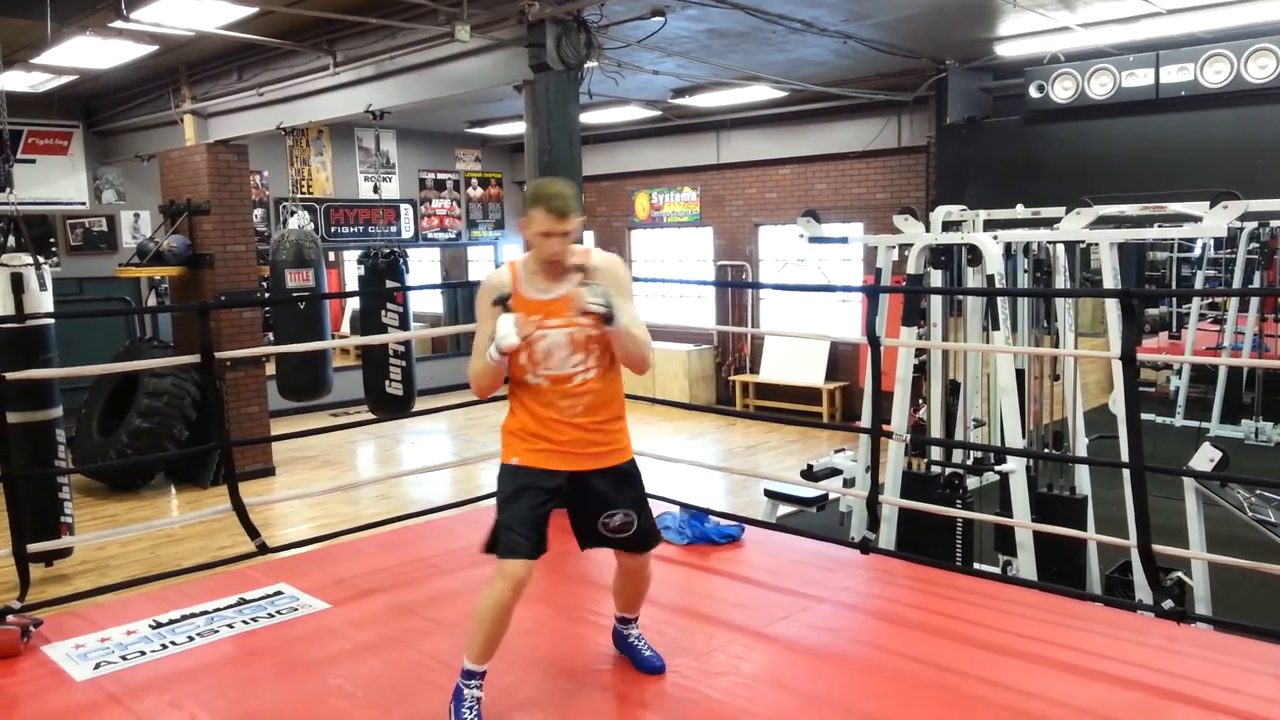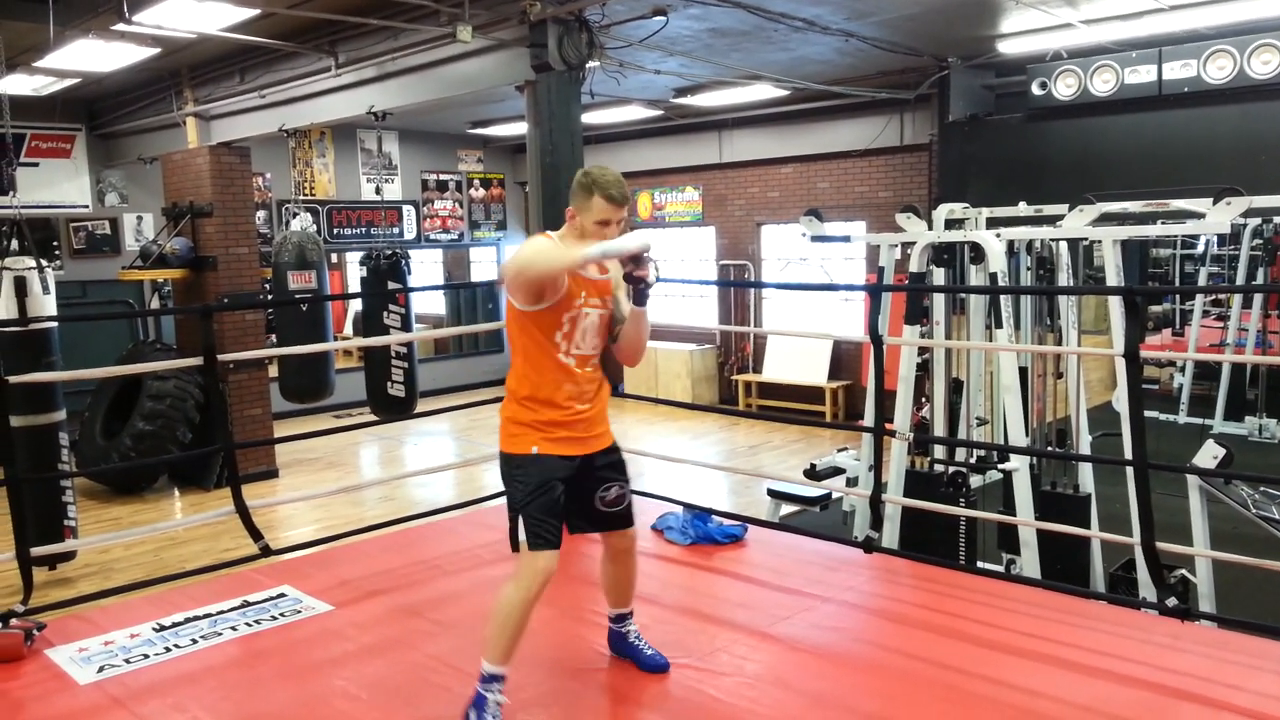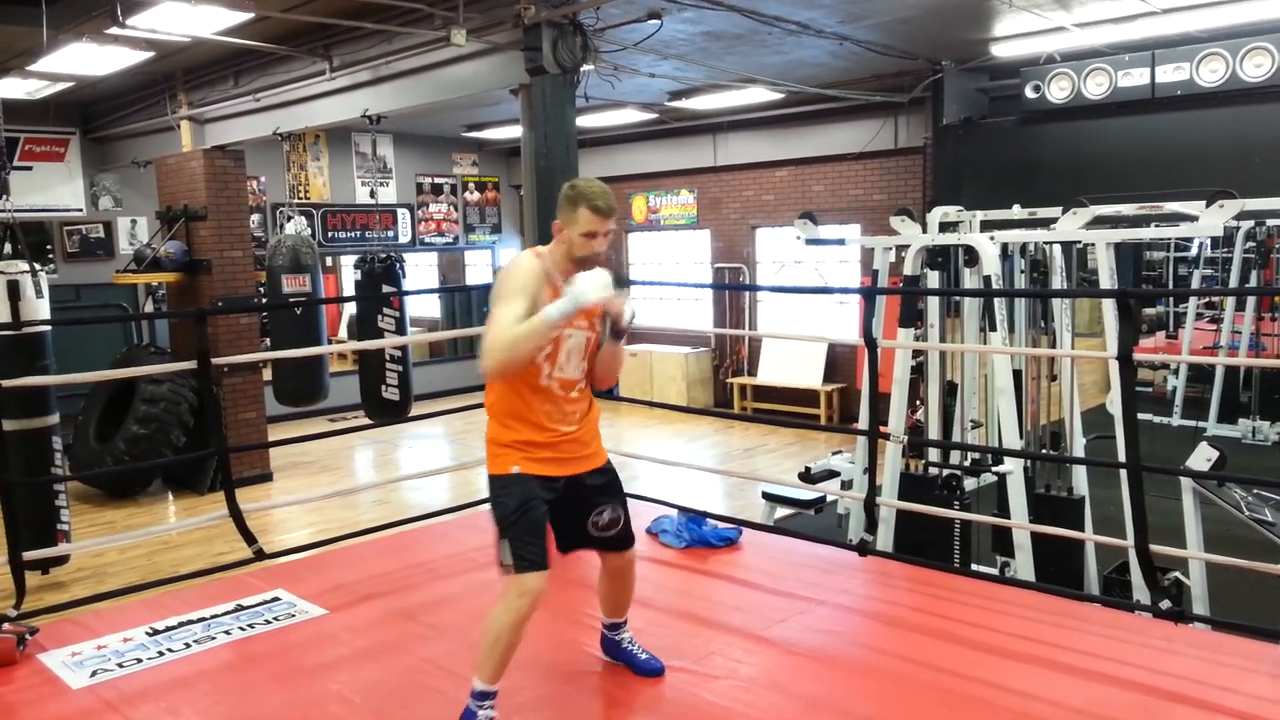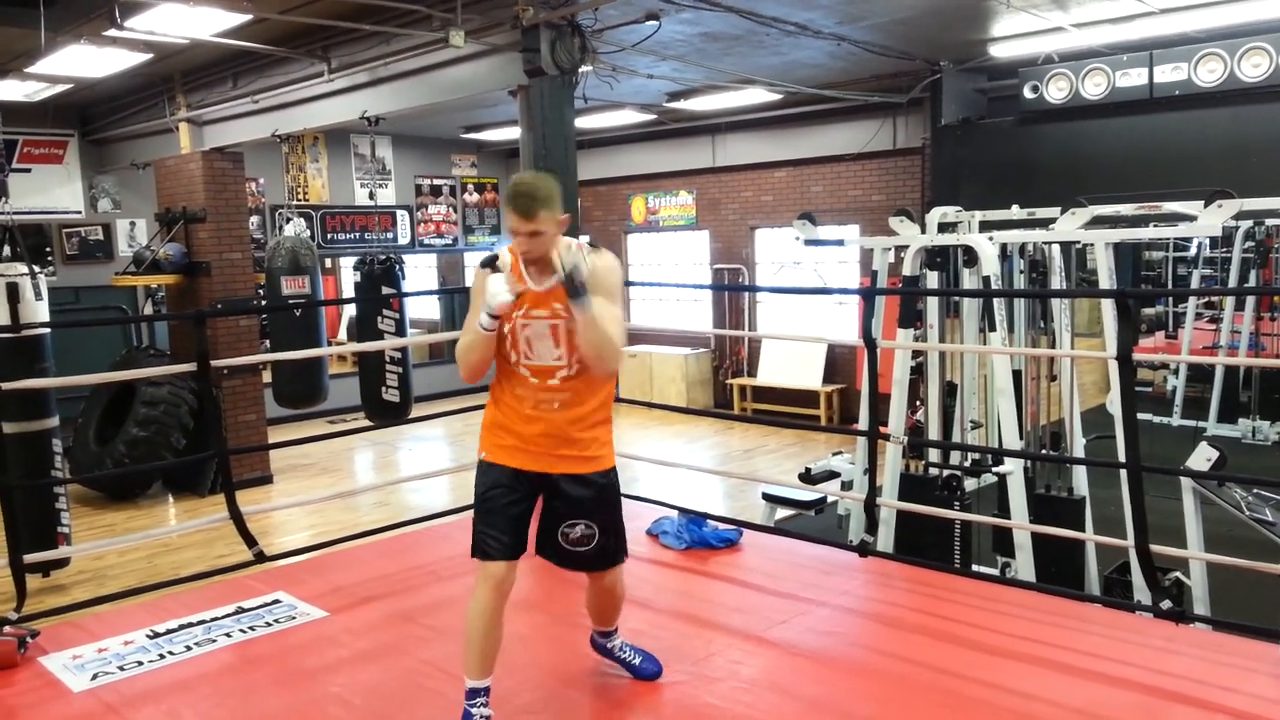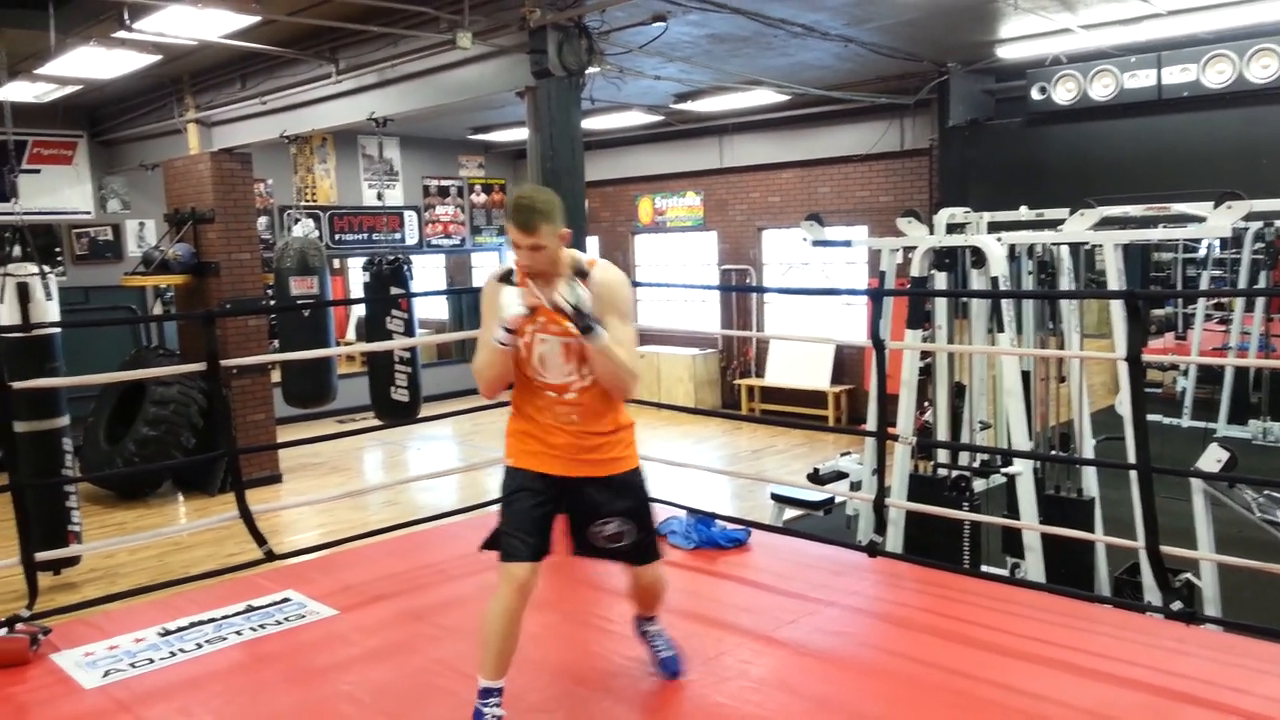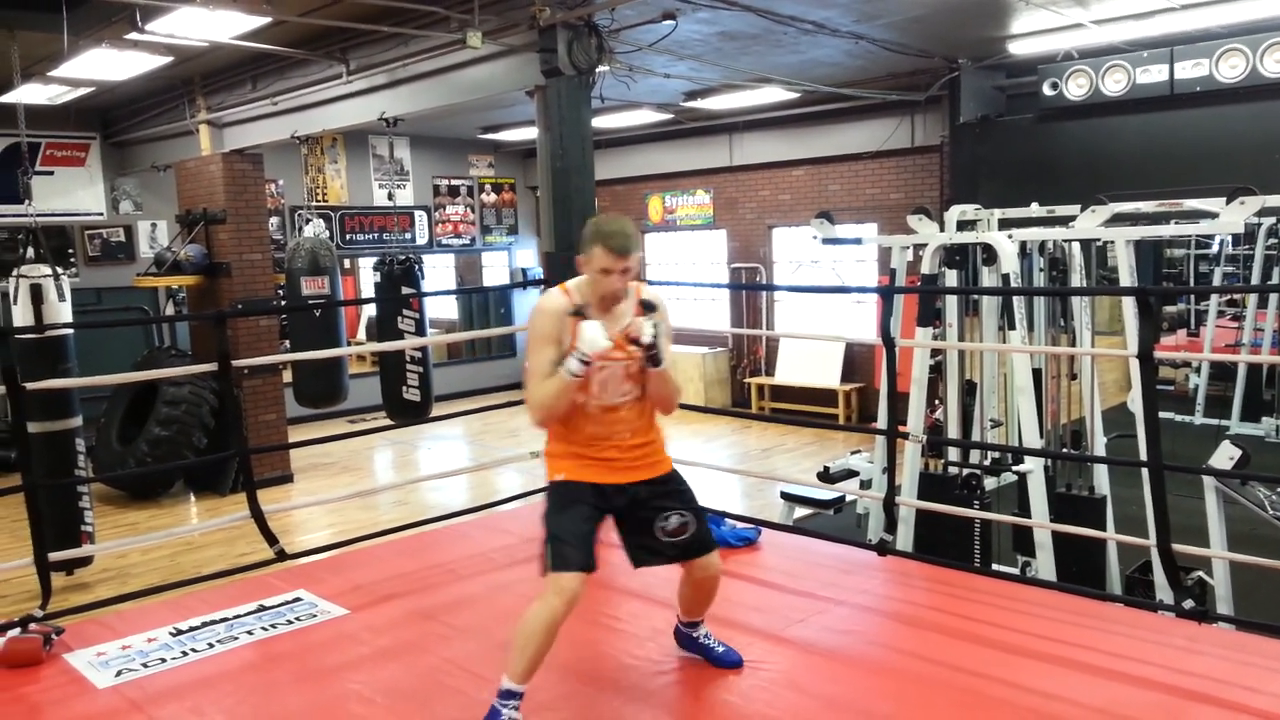
dt=0.2s
person 1, frame 1
left shoulder: (606, 268)
right shoulder: (499, 286)
left elbow: (641, 362)
right elbow: (480, 387)
left wrist: (611, 318)
right wrist: (498, 347)
left hip: (605, 450)
right hip: (531, 452)
left knee: (637, 556)
right knee: (510, 576)
left ankle: (626, 631)
person 1, frame 2
left shoulder: (612, 262)
right shoulder: (541, 253)
left elbow: (631, 355)
right elbow: (521, 268)
left wrist: (638, 295)
right wrist: (606, 249)
left hip: (591, 434)
right hip: (534, 440)
left knee: (622, 537)
right knee: (537, 567)
left ankle: (621, 630)
person 1, frame 3
left shoulder: (598, 281)
right shoulder: (522, 273)
left elbow: (604, 379)
right elbow: (494, 362)
left wrist: (617, 330)
right wrist: (567, 304)
left hip: (583, 452)
right hip: (520, 457)
left knee: (620, 555)
right knee: (526, 588)
left ankle: (615, 636)
person 1, frame 4
left shoulder: (599, 266)
right shoulder: (495, 270)
left elbow: (608, 364)
right elbow: (468, 371)
left wrist: (578, 290)
right wrist: (491, 310)
left hip: (585, 453)
right hip: (509, 451)
left knee: (605, 573)
right knee: (494, 577)
left ankle: (606, 638)
person 1, frame 5
left shoulder: (607, 282)
right shoulder: (501, 287)
left elbow: (625, 383)
right elbow: (488, 386)
left wrist: (587, 321)
right wrist: (506, 326)
left hip: (606, 458)
right hip: (533, 458)
left knee: (646, 571)
right knee: (515, 579)
left ankle: (648, 625)
person 1, frame 6
left shoulder: (648, 306)
right shoulder: (552, 309)
left elbow: (667, 405)
right elbow: (541, 413)
left wrist: (655, 353)
right wrist: (582, 356)
left hip: (645, 464)
right hip: (577, 469)
left knee: (705, 564)
right knee: (563, 588)
left ankle: (690, 630)
